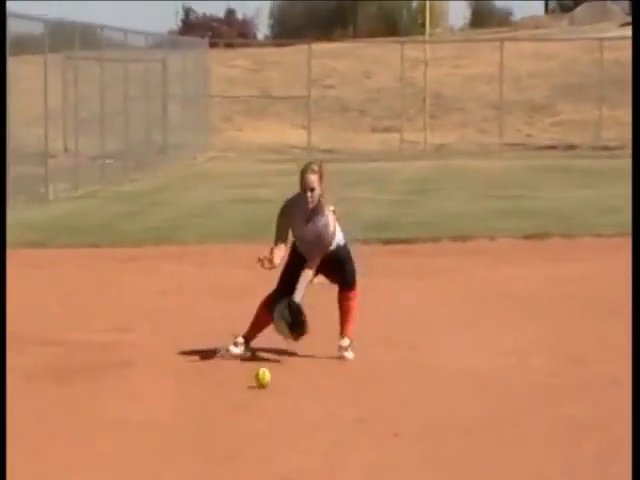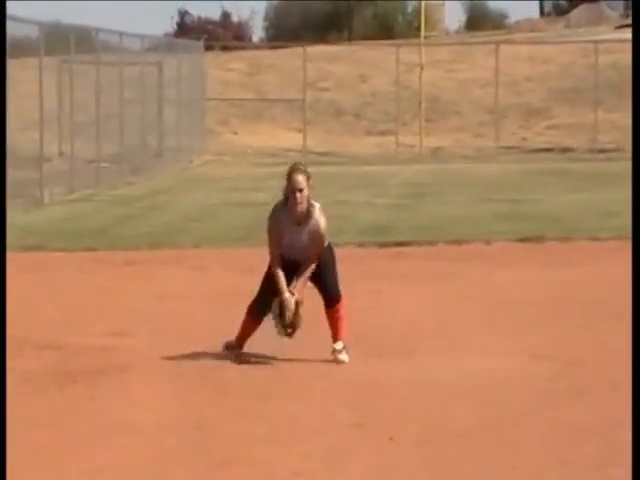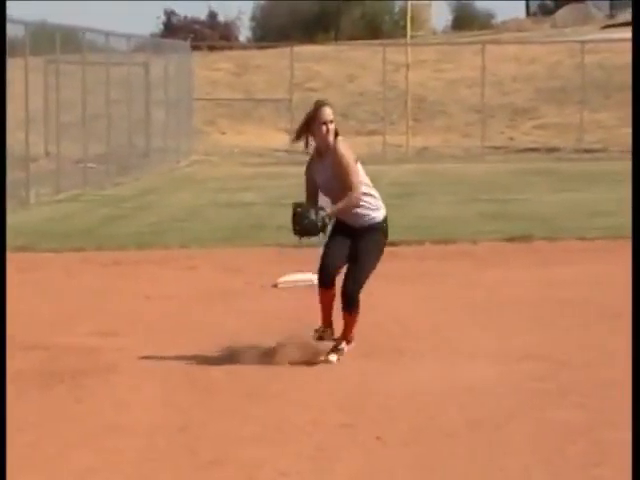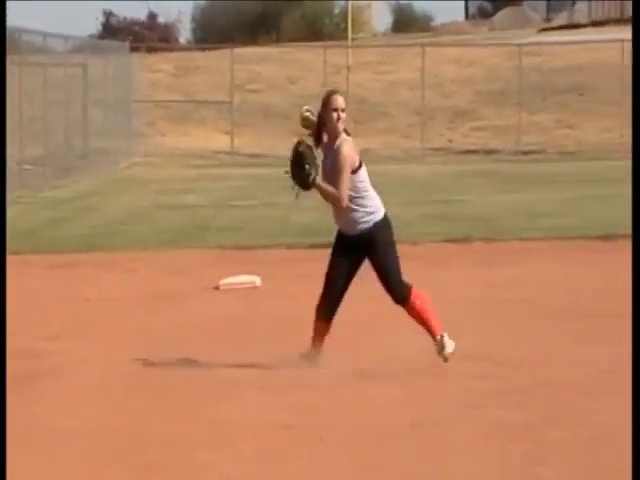
dt=0.3s
person 1, frame 1
left shoulder: (327, 219)
right shoulder: (289, 208)
left elbow: (312, 267)
right elbow: (280, 243)
left wrist: (297, 298)
right wrist: (273, 258)
left hip: (334, 254)
right hip: (302, 252)
left knee: (347, 278)
right knee: (279, 295)
left ankle: (346, 340)
right ankle: (247, 339)
person 1, frame 2
left shoulder: (318, 221)
right shoulder: (277, 215)
left elbow: (312, 261)
right elbow: (276, 263)
left wrist: (297, 293)
right wrist: (284, 295)
left hip: (317, 255)
right hip: (287, 257)
left knee: (331, 292)
right knee: (262, 302)
left ankle: (338, 344)
right ankle: (237, 344)
person 1, frame 3
left shoulder: (341, 151)
right shoulder: (311, 164)
left elbow: (356, 195)
right elbow: (311, 202)
left wrist: (331, 211)
left hip: (373, 225)
right hip: (345, 225)
left knee: (350, 287)
right knee: (326, 271)
left ankle: (346, 340)
right ankle: (327, 327)
person 1, frame 4
left shoulder: (344, 149)
right shoulder: (327, 148)
left elbow: (341, 200)
left wrist: (314, 182)
left hip: (374, 228)
right hip: (348, 235)
left knee: (397, 289)
right knee: (329, 299)
left ankle: (439, 336)
right ankle: (315, 351)
